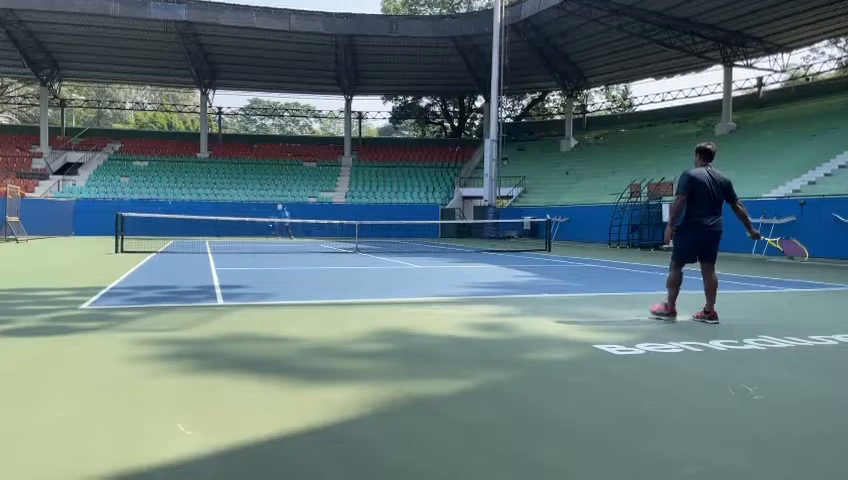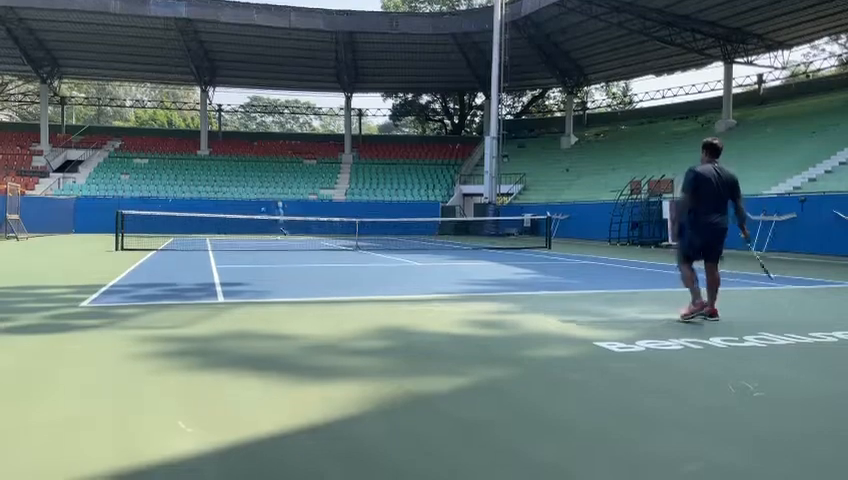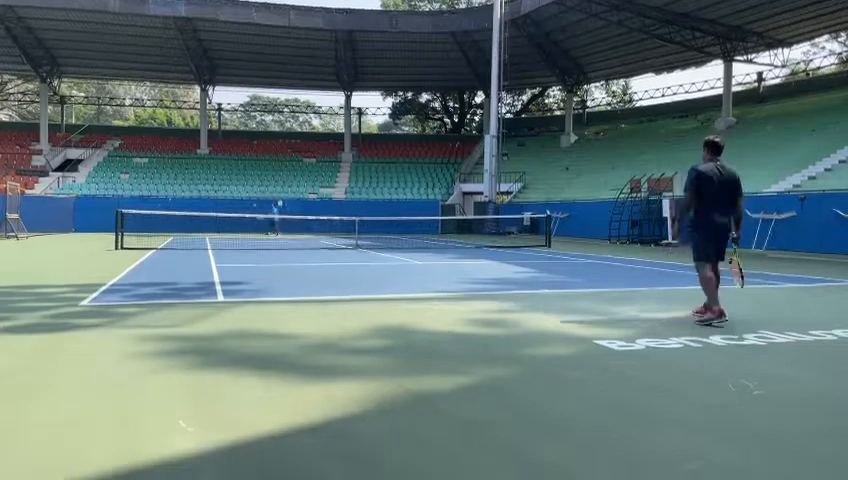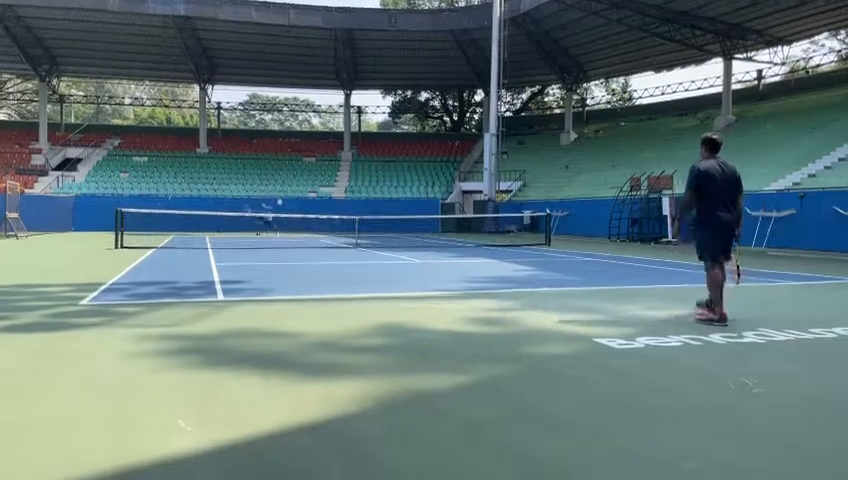
dt=0.2s
person 1, frame 1
left shoulder: (689, 175)
right shoulder: (723, 179)
left elbow: (680, 202)
right elbow: (737, 206)
left wrist: (670, 226)
right wrist: (750, 228)
left hip: (692, 228)
right hip: (714, 229)
left knee: (676, 266)
right knee: (708, 269)
left ankle: (669, 308)
right ankle: (709, 311)
person 1, frame 2
left shoulder: (695, 172)
right shoulder: (730, 176)
left elbow: (685, 200)
right elbow: (738, 206)
left wrist: (677, 222)
right wrist: (743, 229)
left hip: (696, 226)
right hip: (719, 227)
left knee: (684, 262)
right knee: (712, 266)
left ankle: (697, 302)
right ankle: (710, 308)
person 1, frame 3
left shoulder: (698, 171)
right shoulder: (732, 174)
left elbow: (688, 200)
right elbow: (738, 205)
left wrist: (679, 220)
right wrist: (736, 229)
left hip: (702, 225)
right hip: (723, 226)
left knee: (703, 266)
right knee: (713, 265)
left ankle: (715, 309)
right ankle: (710, 306)
person 1, frame 4
left shoulder: (699, 169)
right shoulder: (732, 170)
left elbow: (689, 199)
right elbow: (739, 201)
left wrist: (679, 219)
right wrist: (737, 225)
left hip: (707, 223)
right hip: (727, 223)
left knee: (712, 265)
right knee: (719, 264)
left ankle: (718, 312)
right ankle: (712, 302)
